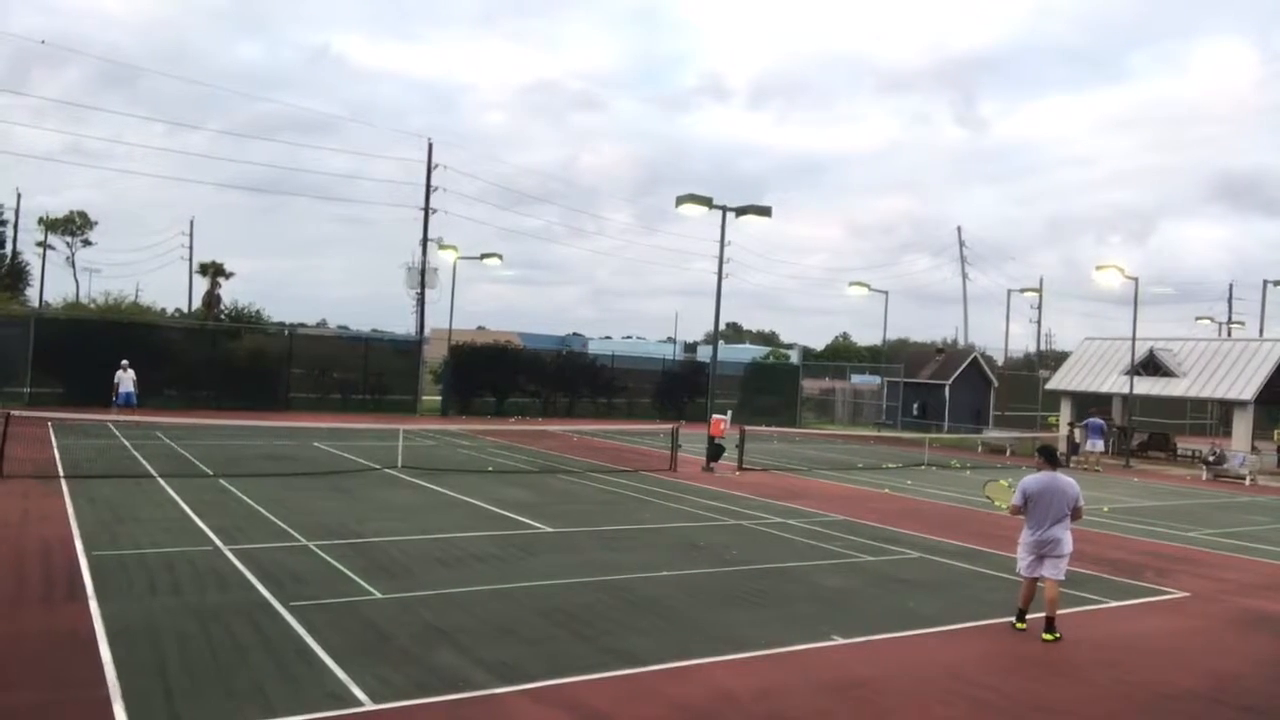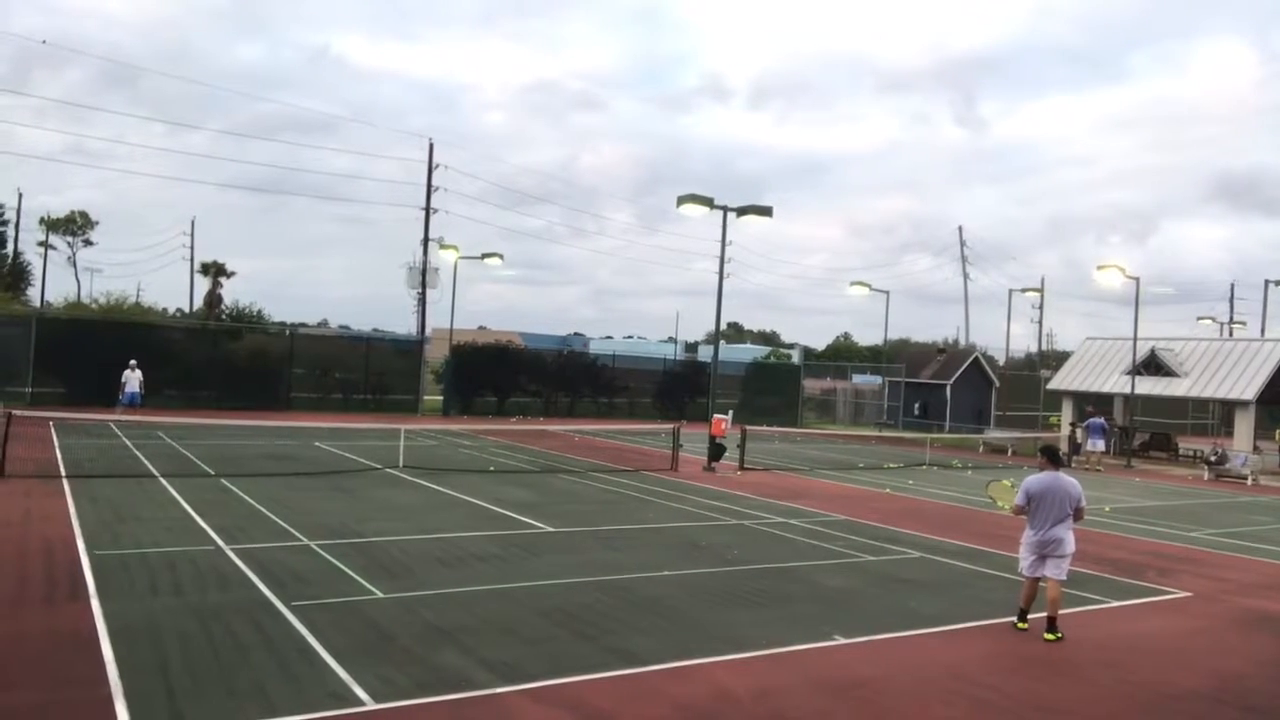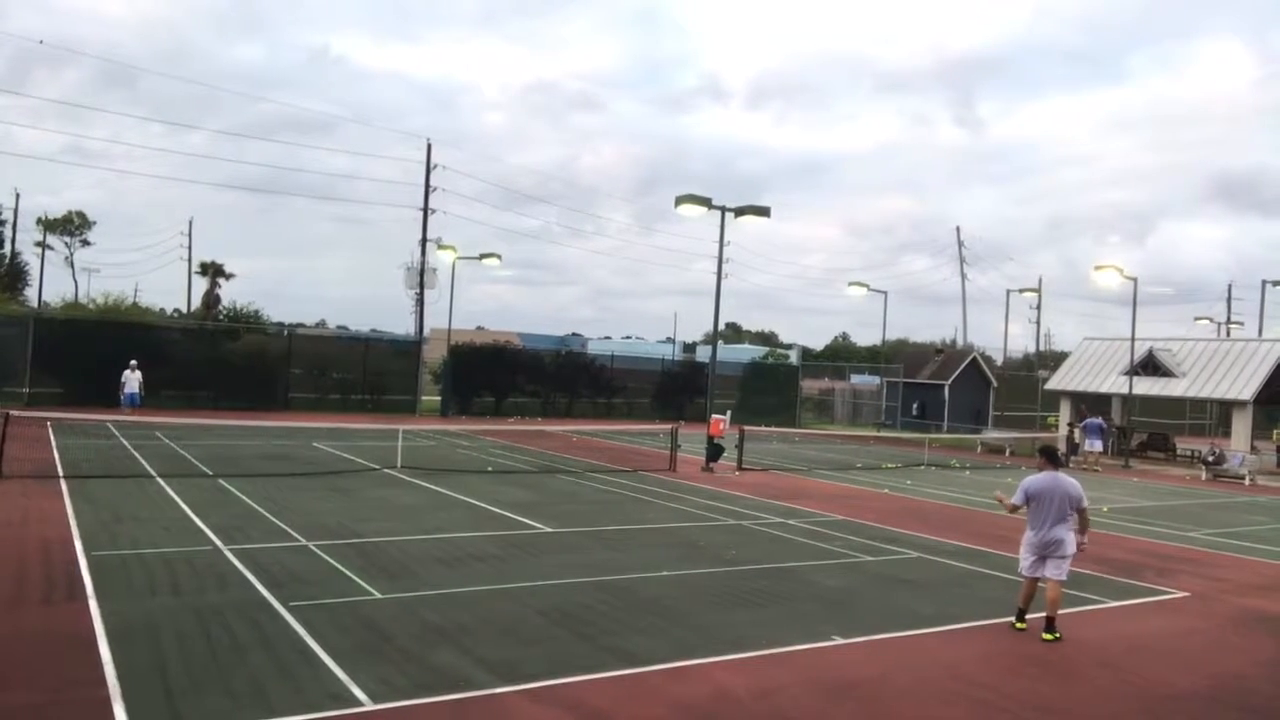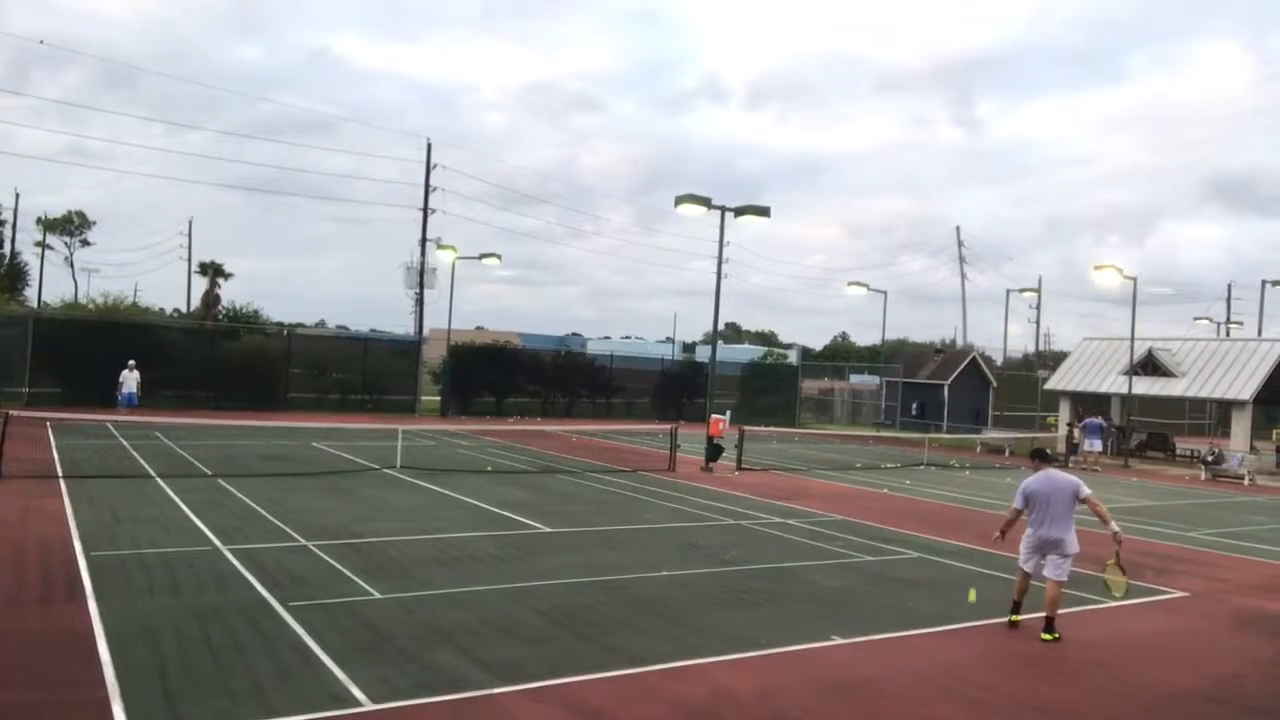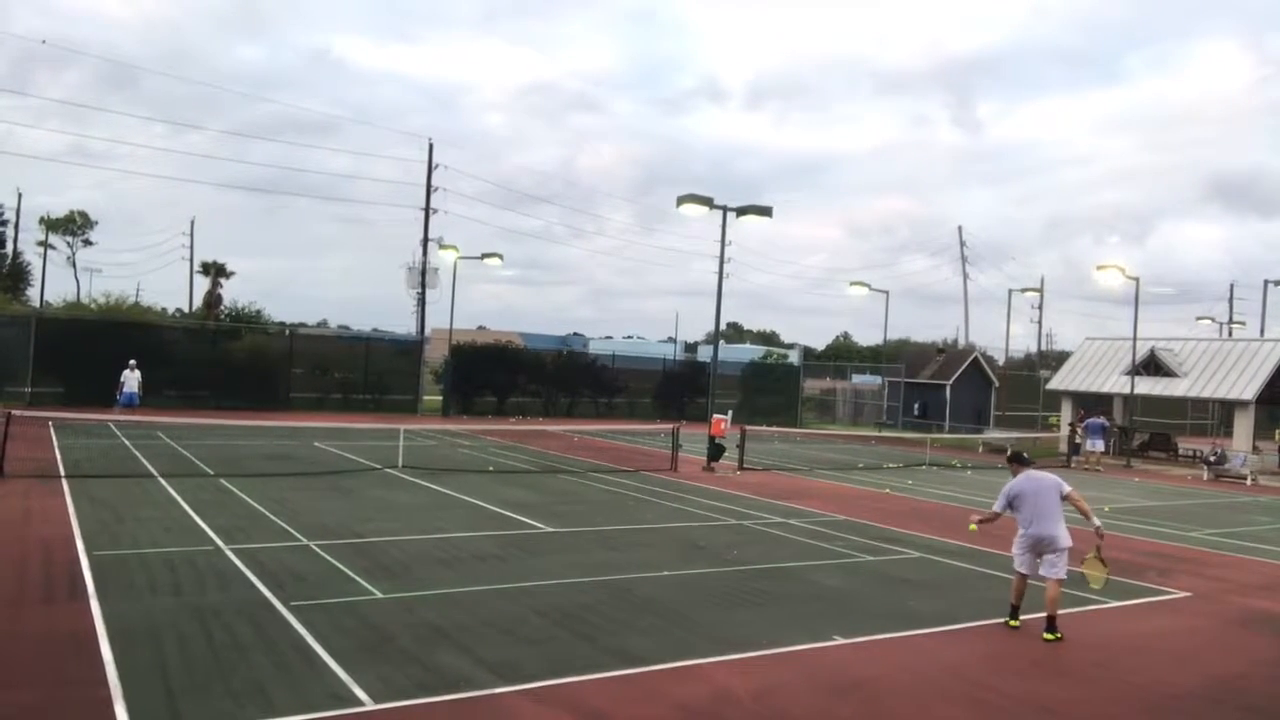
dt=0.4s
person 1, frame 1
left shoulder: (1028, 482)
right shoulder: (1071, 484)
left elbow: (1014, 510)
right elbow: (1078, 514)
left hip: (1032, 538)
right hip: (1058, 540)
left knee: (1029, 579)
right knee: (1052, 582)
left ankle: (1020, 619)
right ankle: (1049, 628)
person 1, frame 2
left shoulder: (1030, 482)
right shoulder: (1073, 485)
left elbow: (1016, 511)
right elbow: (1080, 515)
left hip: (1034, 538)
right hip: (1060, 540)
left knee: (1031, 579)
right knee: (1054, 582)
left ankle: (1022, 619)
right ankle: (1051, 628)
person 1, frame 3
left shoulder: (1030, 482)
right shoulder: (1074, 485)
left elbow: (1012, 508)
right elbow: (1083, 517)
left wrist: (1002, 499)
right wrist: (1082, 537)
left hip: (1035, 540)
right hip: (1061, 541)
left knee: (1030, 579)
right knee: (1054, 582)
left ankle: (1020, 619)
right ankle: (1049, 628)
person 1, frame 4
left shoulder: (1028, 484)
right shoulder: (1072, 481)
left elbow: (1014, 515)
right elbow: (1095, 505)
left wrist: (1001, 532)
right wrist: (1113, 528)
left hip: (1035, 537)
right hip: (1062, 540)
left knee: (1024, 573)
right knee: (1054, 582)
left ankle: (1014, 613)
right ankle: (1048, 628)
person 1, frame 5
left shoulder: (1011, 487)
right shoulder: (1053, 479)
left elbow: (994, 516)
right elbow: (1078, 501)
left wrist: (979, 520)
right wrist: (1095, 522)
left hip: (1028, 536)
right hip: (1055, 536)
left knee: (1021, 574)
right knee: (1053, 581)
left ankle: (1014, 617)
right ankle: (1050, 628)
